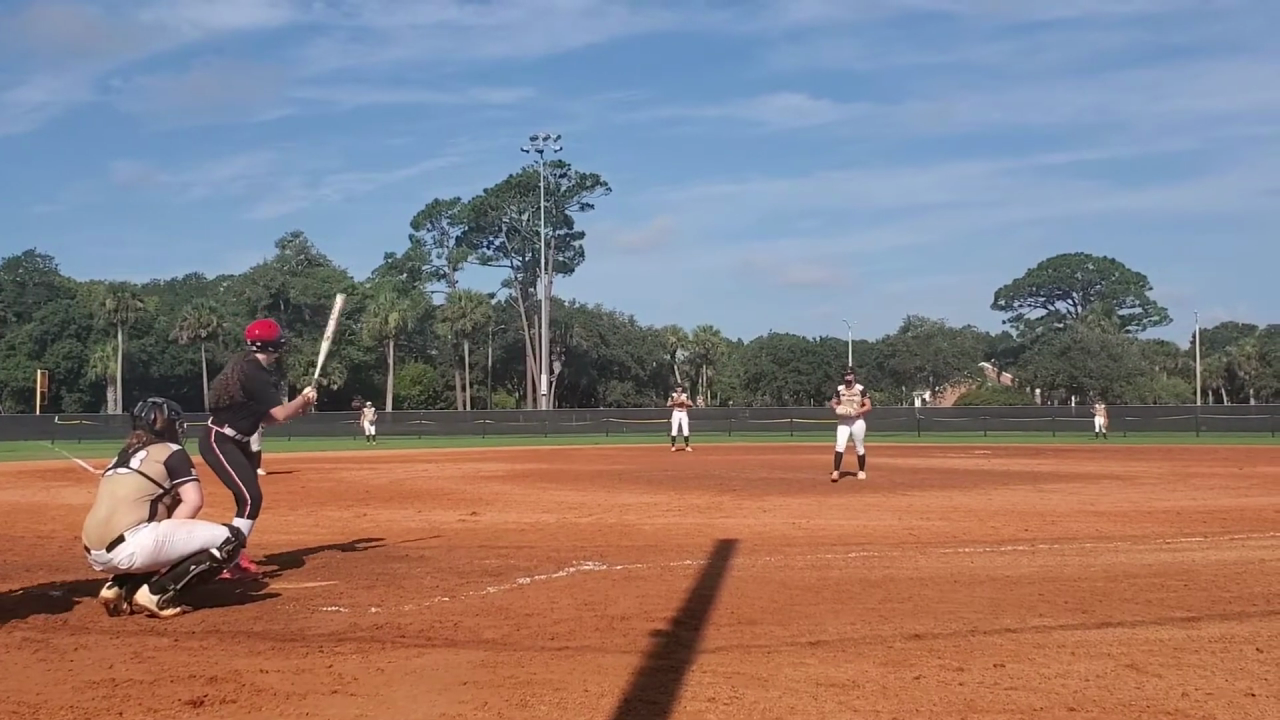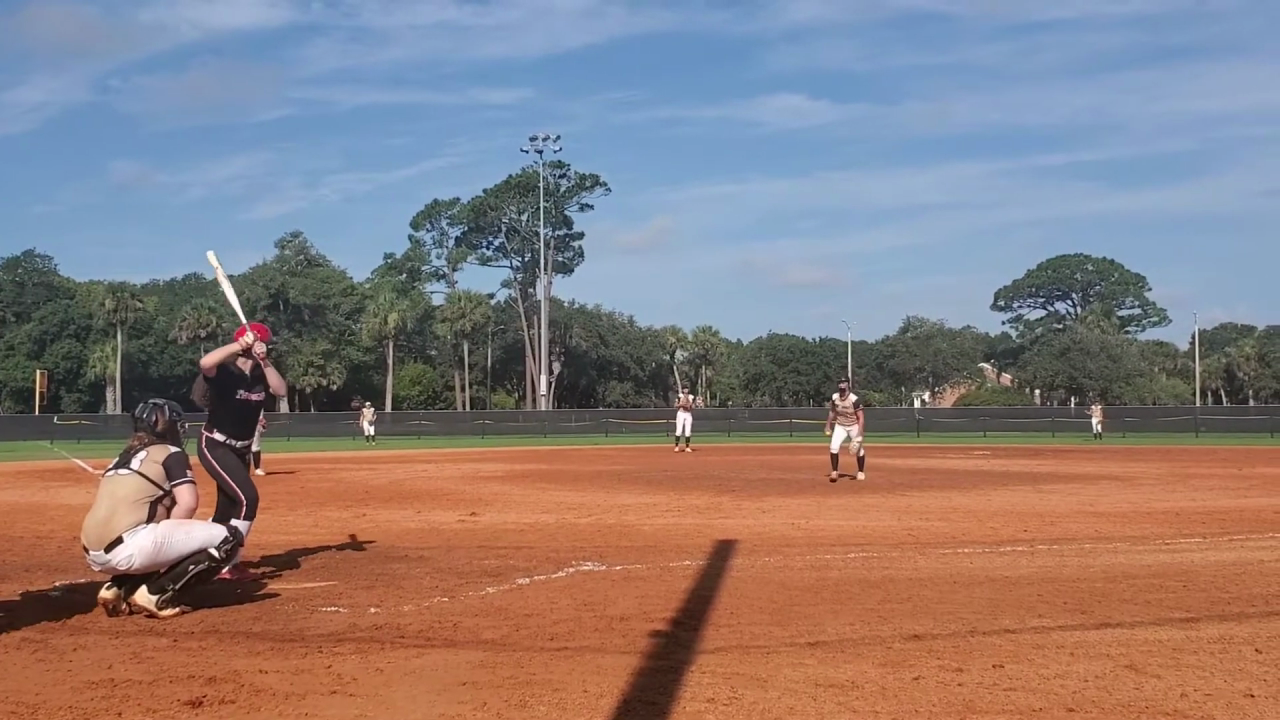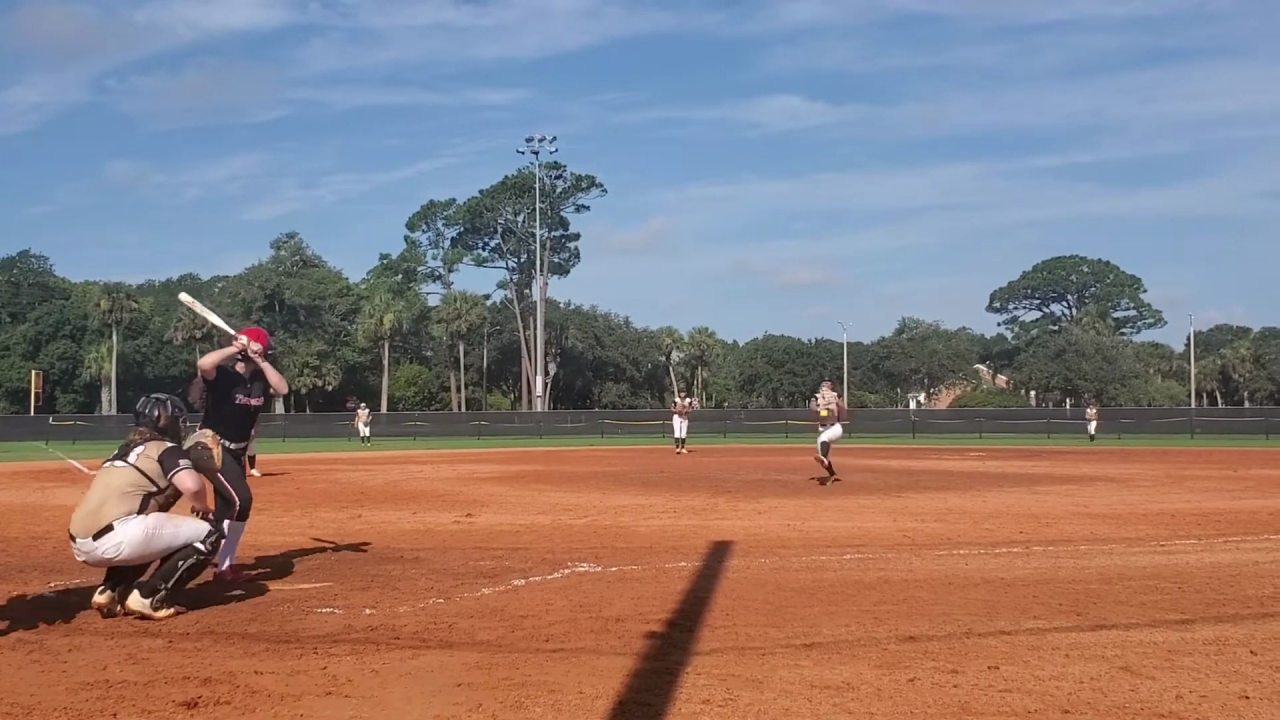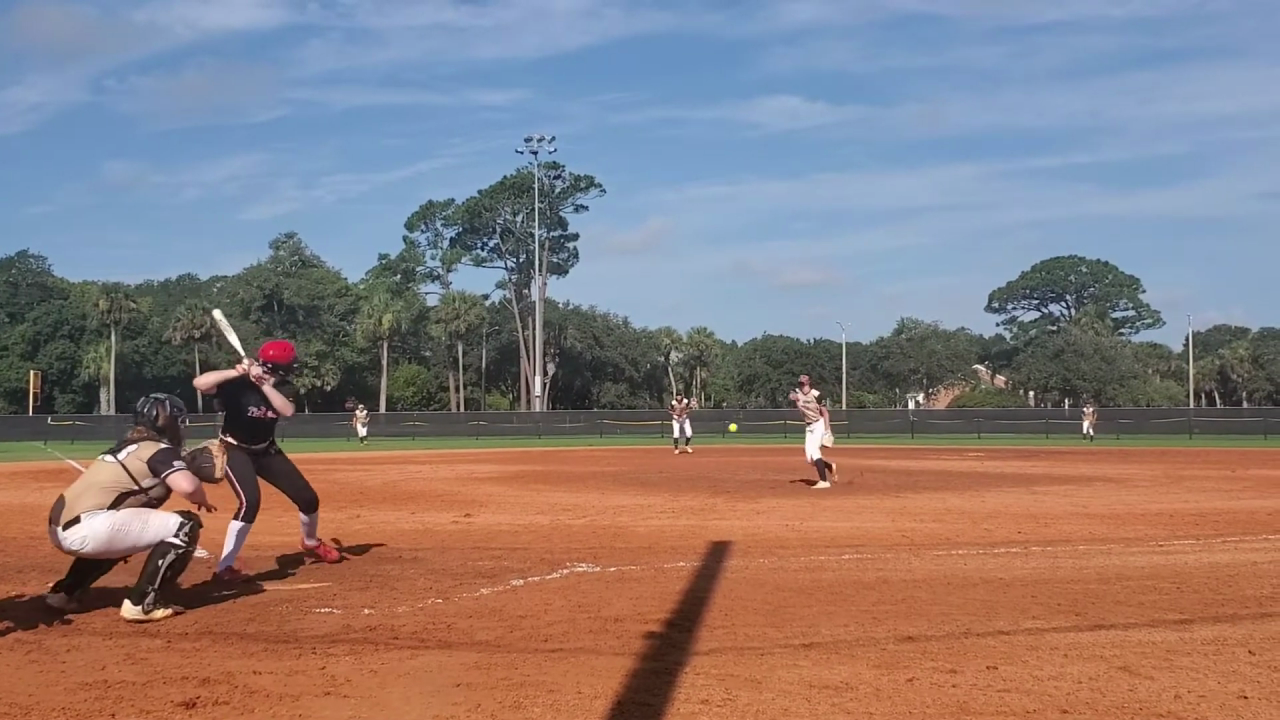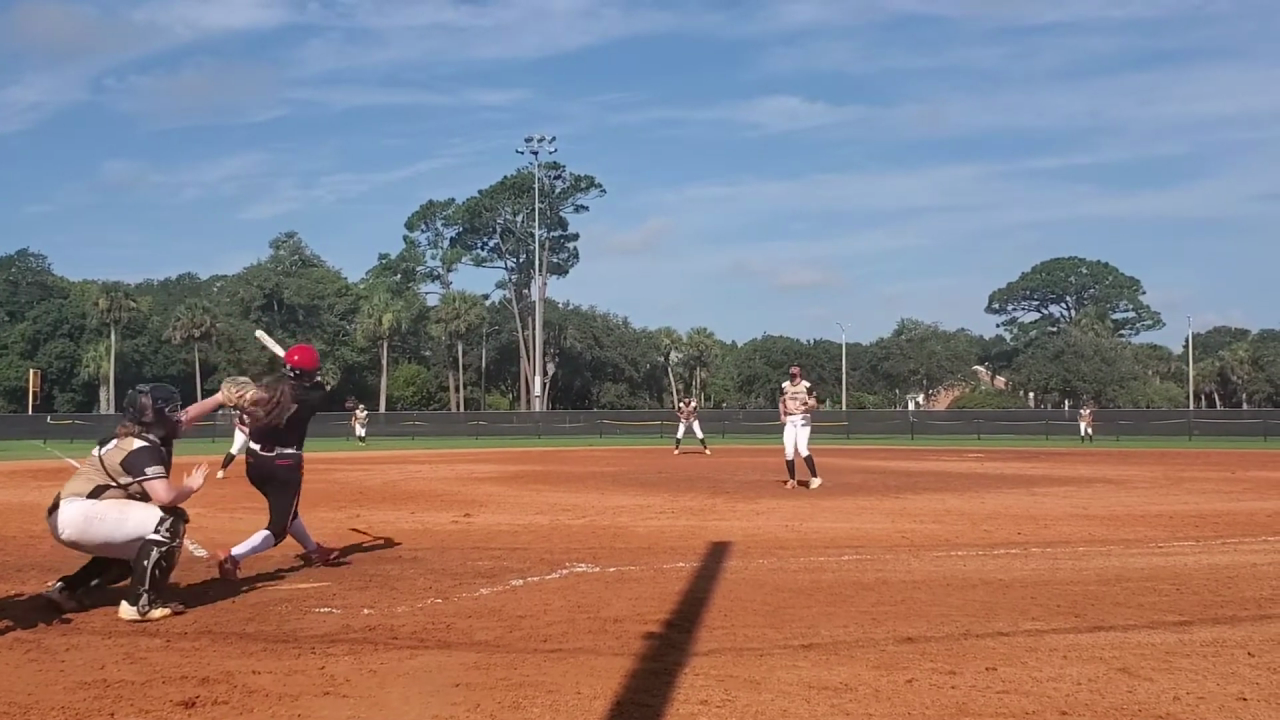
dt=0.4s
person 1, frame 1
left shoulder: (250, 367)
right shoulder: (255, 373)
left elbow: (265, 417)
right elbow: (280, 415)
left wrist: (300, 405)
right wrist: (303, 399)
left hip: (236, 442)
right hip: (218, 441)
left knee: (248, 499)
right knee: (251, 498)
right ankle: (230, 563)
person 1, frame 2
left shoulder: (260, 373)
right shoulder: (225, 370)
left elbow: (280, 390)
right elbow: (205, 363)
left wrist: (264, 360)
right wrist: (240, 346)
left hip: (241, 449)
right hip: (215, 447)
left knee: (228, 509)
right knee: (247, 498)
right ankle: (229, 565)
person 1, frame 3
left shoulder: (259, 378)
right shoulder: (223, 374)
left elbow: (283, 389)
right elbow: (203, 364)
left wrist: (259, 360)
right wrist: (235, 347)
left hip: (237, 451)
right hip: (210, 446)
left knee: (227, 512)
right knee: (241, 500)
right ankle: (224, 567)
person 1, frame 4
left shoulder: (282, 388)
right shoulder: (238, 385)
left elbow: (287, 410)
right elbow: (199, 383)
left wrist: (262, 382)
right wrist: (235, 372)
left hip: (267, 450)
right hip: (235, 450)
left knee: (308, 498)
right knee: (250, 502)
left ankle: (311, 543)
right ankle: (224, 567)
person 1, frame 5
left shoulder: (269, 386)
right shoulder: (312, 394)
left hip: (254, 461)
right hip: (284, 464)
left knee: (284, 509)
right knee: (278, 529)
left ankle: (313, 550)
right ankle: (232, 557)
person 2, frame 1
left shoulder: (124, 455)
right shoulder: (171, 451)
right elbow: (193, 501)
right wrist: (167, 538)
right hip: (128, 547)
right knee: (230, 538)
left ankle: (118, 589)
right ankle: (157, 594)
person 2, frame 2
left shoulder: (125, 456)
right shoulder: (170, 453)
right elbow: (188, 503)
right wrist: (169, 534)
left hip: (95, 554)
right hip: (127, 548)
right knee: (228, 538)
left ankle: (117, 589)
right ankle: (156, 594)
person 2, frame 3
left shoulder: (126, 449)
right shoulder: (167, 449)
right elbow: (192, 485)
right wrist: (202, 505)
left hip: (81, 544)
right hip: (113, 538)
left knee: (154, 530)
right knee: (208, 533)
left ankle: (110, 592)
right ankle: (149, 598)
person 2, frame 4
left shoulder: (129, 446)
right shoulder: (161, 451)
right elbow: (188, 487)
right wrist: (202, 500)
left hip: (61, 528)
right hip: (88, 528)
right knee: (185, 527)
left ankle: (66, 592)
right ankle: (142, 604)
person 2, frame 5
left shoulder: (136, 436)
right shoulder: (142, 449)
left elbow: (185, 417)
right elbow: (166, 496)
left wrist: (221, 398)
right wrist: (191, 487)
left hip: (68, 519)
right hip: (77, 515)
left knee: (145, 549)
right knee: (170, 521)
left ankle: (68, 589)
right ankle: (140, 604)
